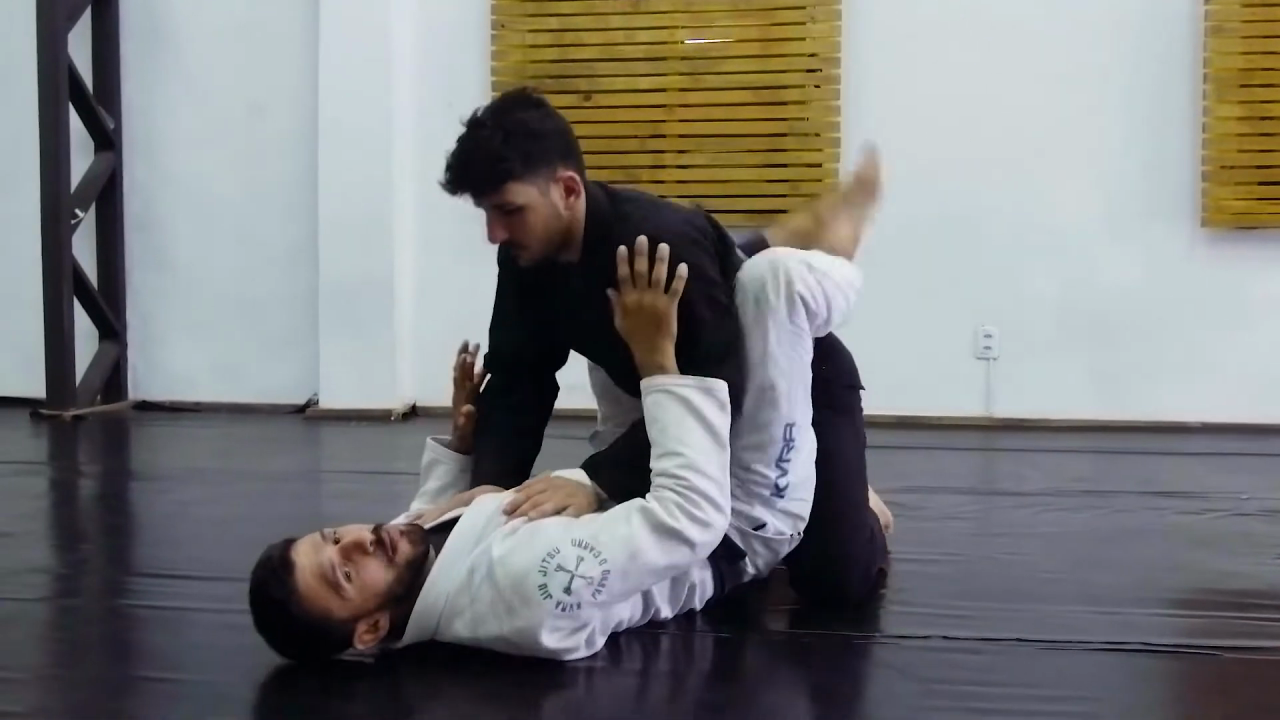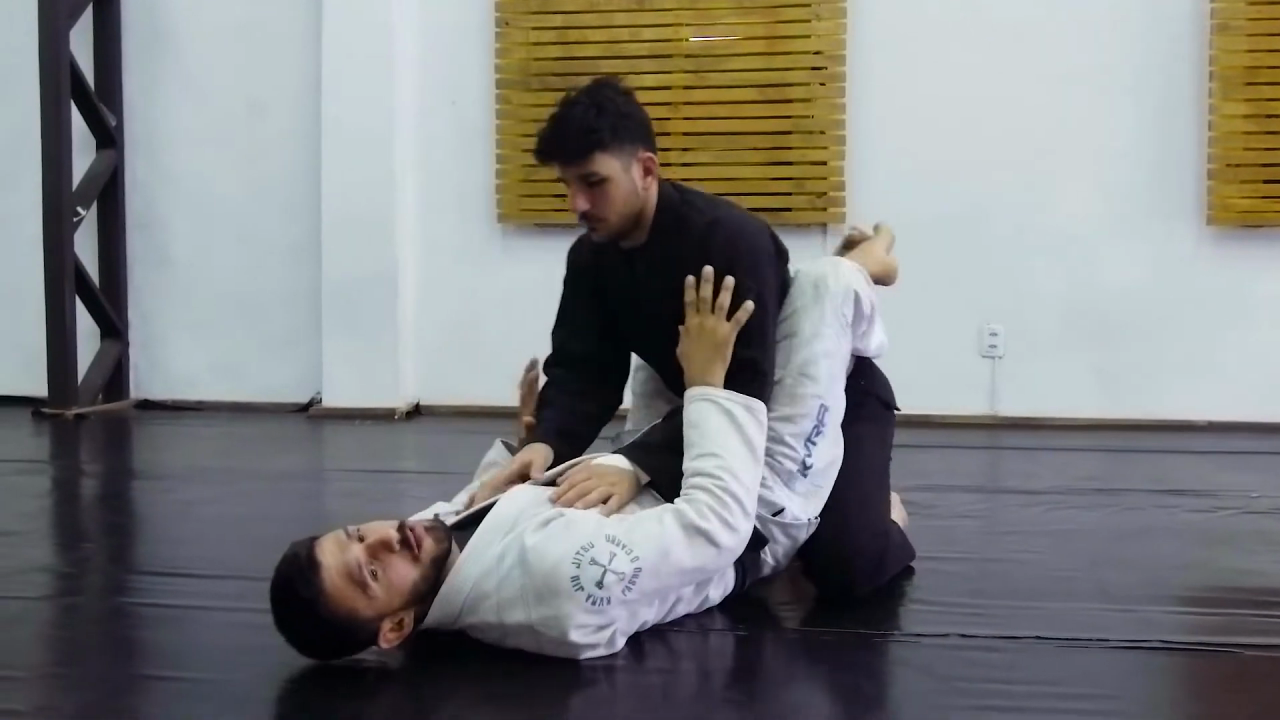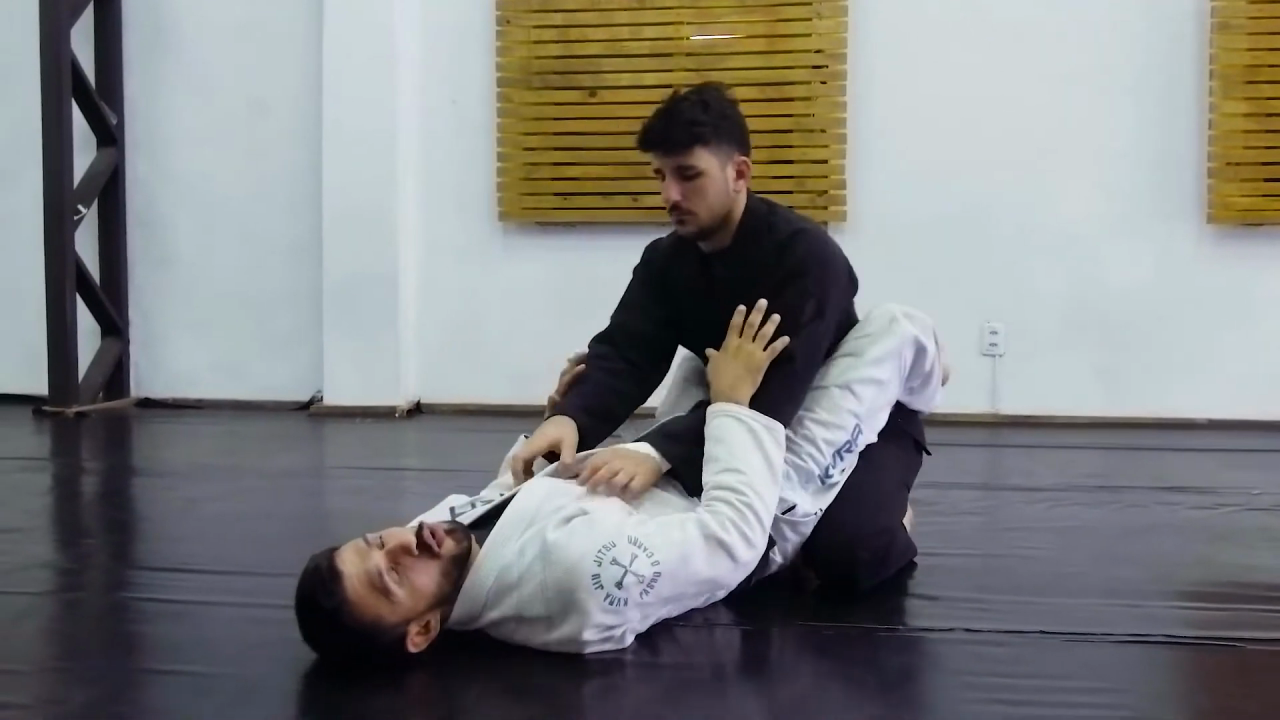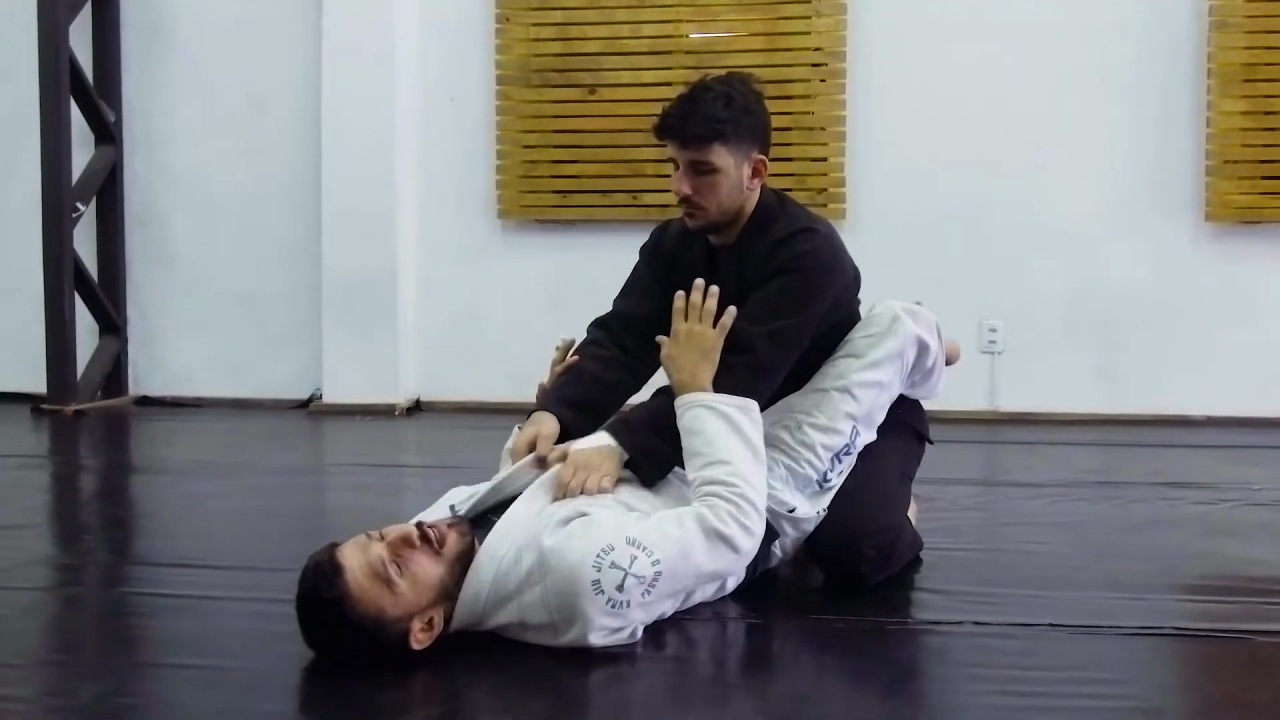
dt=0.4s
person 1, frame 1
left shoulder: (405, 549)
right shoulder: (521, 588)
right elbow: (691, 519)
left wrist: (460, 434)
right wrist: (657, 358)
left hip: (628, 488)
right hip: (738, 526)
right knee: (770, 279)
right ankle: (831, 264)
person 1, frame 2
left shoulder: (431, 541)
right shoulder: (552, 580)
right elbow: (717, 525)
right wrist: (708, 379)
left hip: (661, 484)
right hip: (755, 517)
right knee: (826, 284)
right ankle: (857, 285)
person 1, frame 3
left shoulder: (442, 528)
right shoulder: (571, 575)
right elbow: (733, 538)
right wrist: (734, 399)
left hip: (675, 474)
right hip: (763, 514)
right knee: (894, 328)
right ankle: (917, 378)
person 1, frame 4
left shoulder: (438, 535)
right shoulder: (573, 575)
right elbow: (732, 526)
right wrist: (697, 386)
left hip: (670, 470)
right hip: (764, 508)
right knee: (896, 325)
right ankle: (922, 357)
person 2, frame 1
left shoulder: (662, 242)
right shoulder: (526, 256)
right elbow: (517, 382)
left wrist: (594, 481)
right wrist: (491, 484)
left knee: (834, 581)
left ankle: (851, 509)
person 2, frame 2
left shoulder: (728, 238)
right shoulder: (591, 257)
left elbow: (742, 387)
right elbow: (582, 372)
left wrist: (635, 465)
right wrist: (544, 444)
left knee: (846, 565)
left ankle: (877, 512)
person 2, frame 3
left shoulder: (805, 253)
right shoulder: (665, 260)
left elbow: (776, 387)
right elbow: (626, 356)
left wrist: (658, 453)
right wrist: (568, 418)
left knee: (845, 553)
left ankle: (886, 519)
person 2, frame 4
left shoulder: (809, 252)
right shoulder: (673, 244)
left elbow: (740, 374)
right elbow: (624, 341)
left wrist: (617, 444)
right wrist: (556, 411)
left knee: (849, 548)
left ankle: (888, 512)
